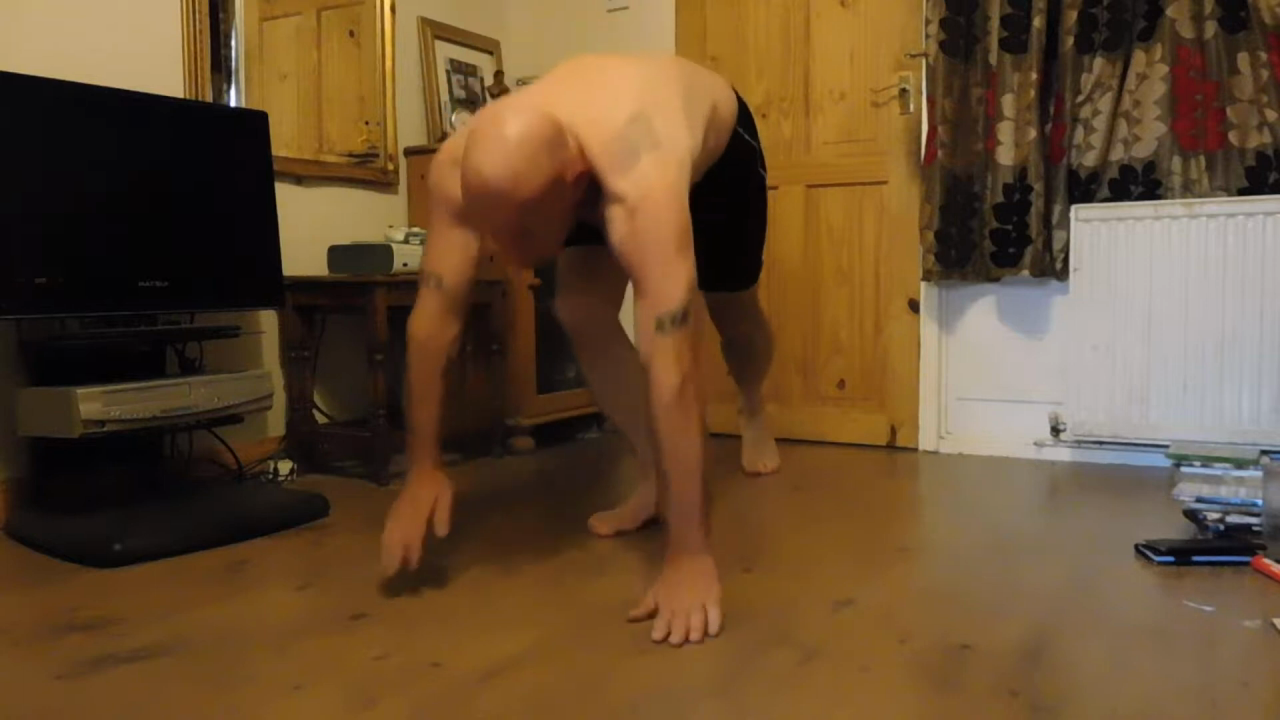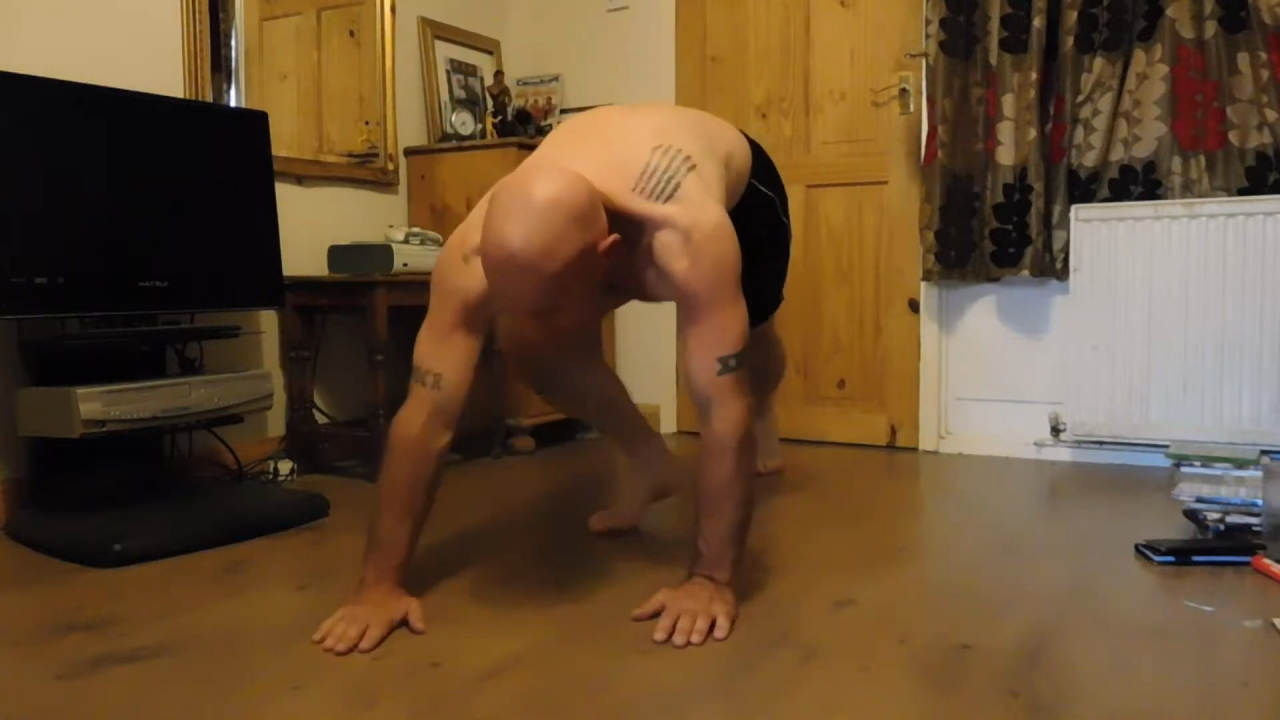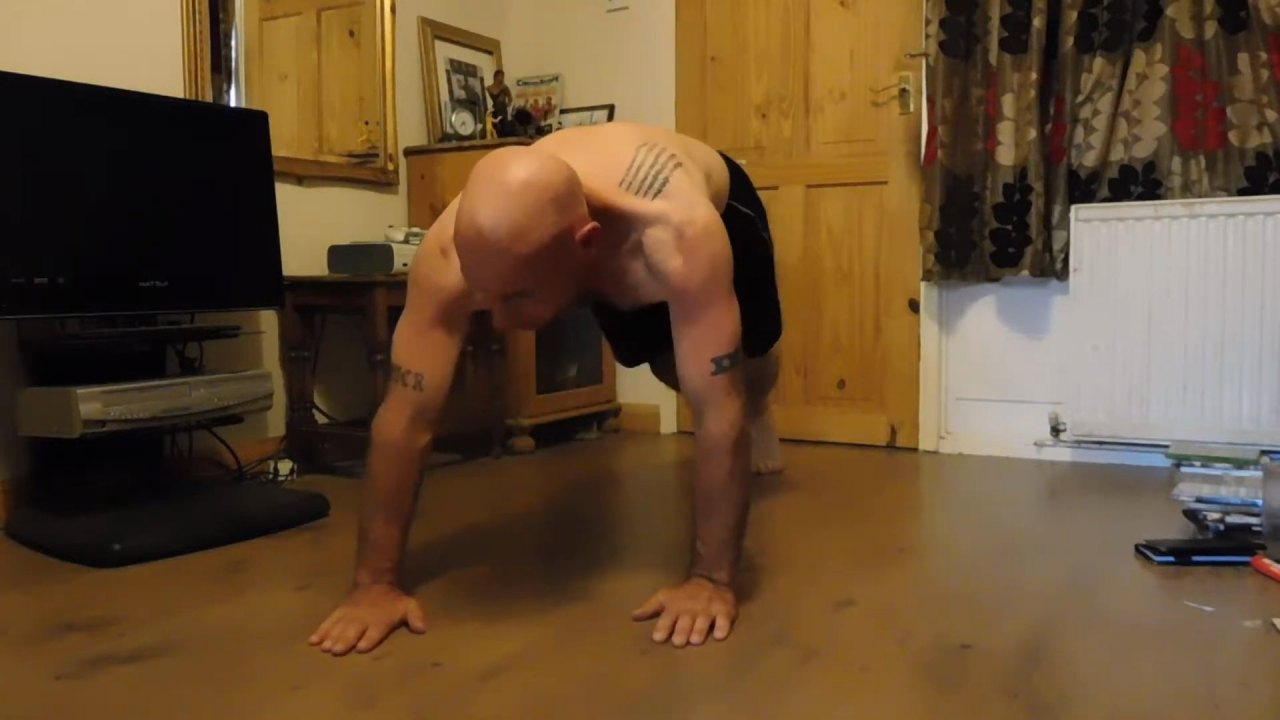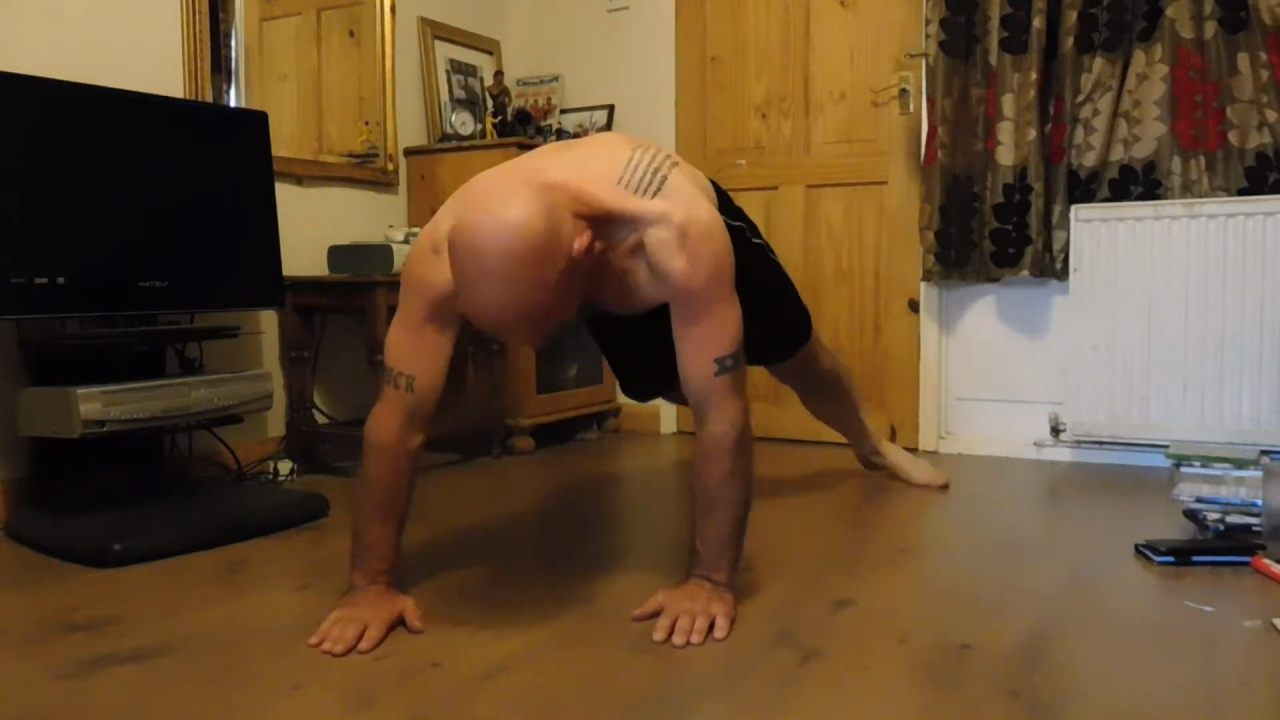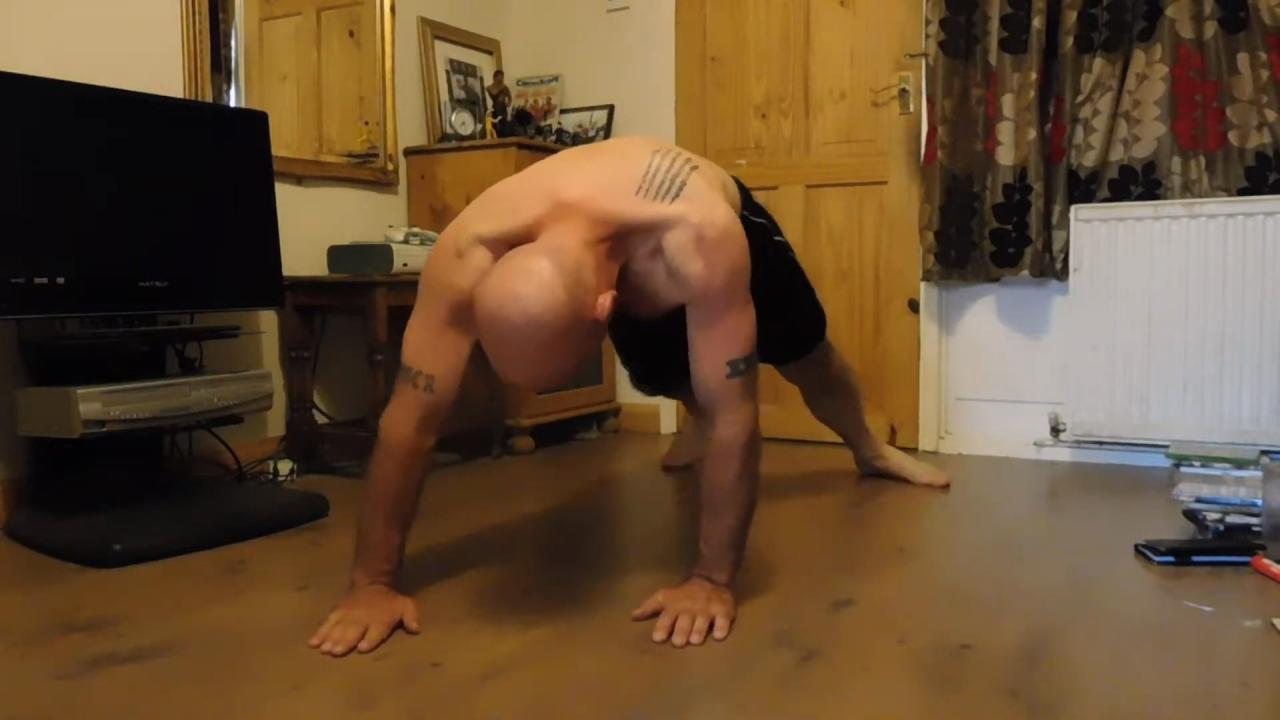
dt=0.7s
person 1, frame 1
left shoulder: (638, 190)
right shoulder: (462, 166)
left elbow: (674, 371)
right elbow: (433, 317)
left wrist: (692, 557)
right wrist: (423, 471)
left hip: (717, 137)
left knee: (732, 307)
right knee: (580, 315)
left ankle: (756, 417)
right ankle: (662, 480)
person 1, frame 2
left shoulder: (687, 236)
right shoulder: (475, 254)
left elbow: (723, 412)
right elbow: (424, 419)
left wrist: (711, 578)
right wrist: (380, 581)
left hip: (738, 183)
left knee: (749, 337)
right knee: (526, 347)
left ankle: (764, 418)
right ankle: (650, 464)
person 1, frame 3
left shoulder: (679, 234)
right shoulder: (453, 249)
left elbow: (717, 414)
right elbow: (406, 418)
left wrist: (712, 578)
right wrist: (374, 581)
left hip: (718, 201)
left knee: (752, 354)
right knee: (673, 368)
left ankle: (759, 415)
person 1, frame 4
left shoulder: (681, 233)
right shoulder: (446, 252)
left elbow: (721, 412)
right elbow: (397, 416)
left wrist: (711, 579)
right wrist: (371, 581)
left hip: (710, 229)
left knee: (799, 361)
right knee: (674, 389)
left ankle: (871, 446)
person 1, frame 5
left shoulder: (700, 237)
right shoulder: (469, 253)
left elbow: (732, 412)
right elbow: (412, 415)
left wrist: (711, 579)
right wrist: (373, 582)
left hip: (733, 228)
right hip: (627, 266)
left knee: (807, 360)
right knee: (670, 382)
left ankle: (870, 450)
right ankle: (697, 430)
